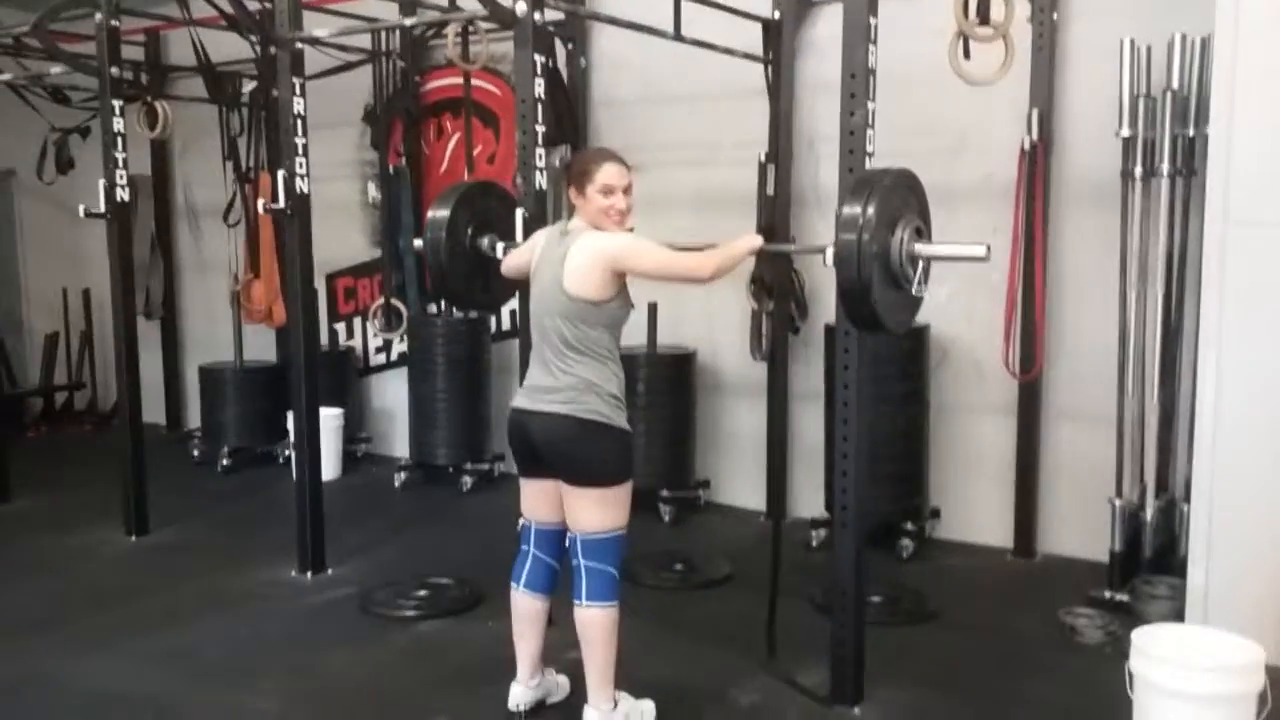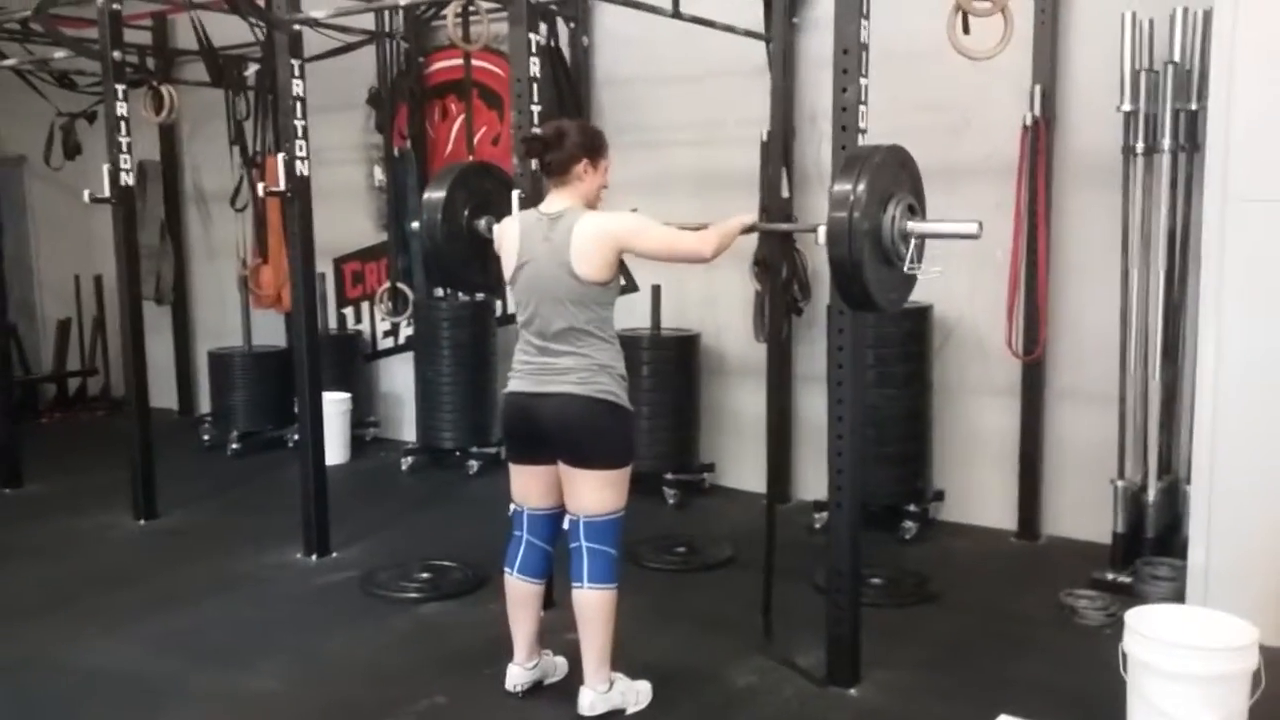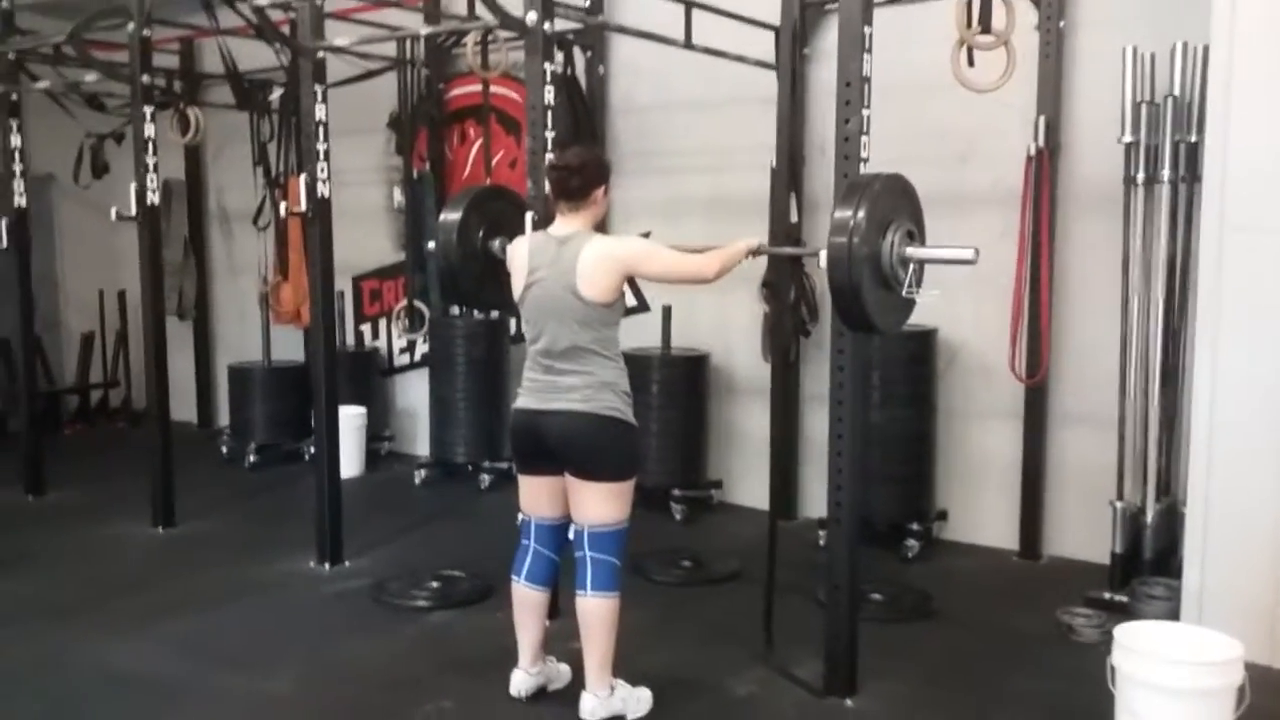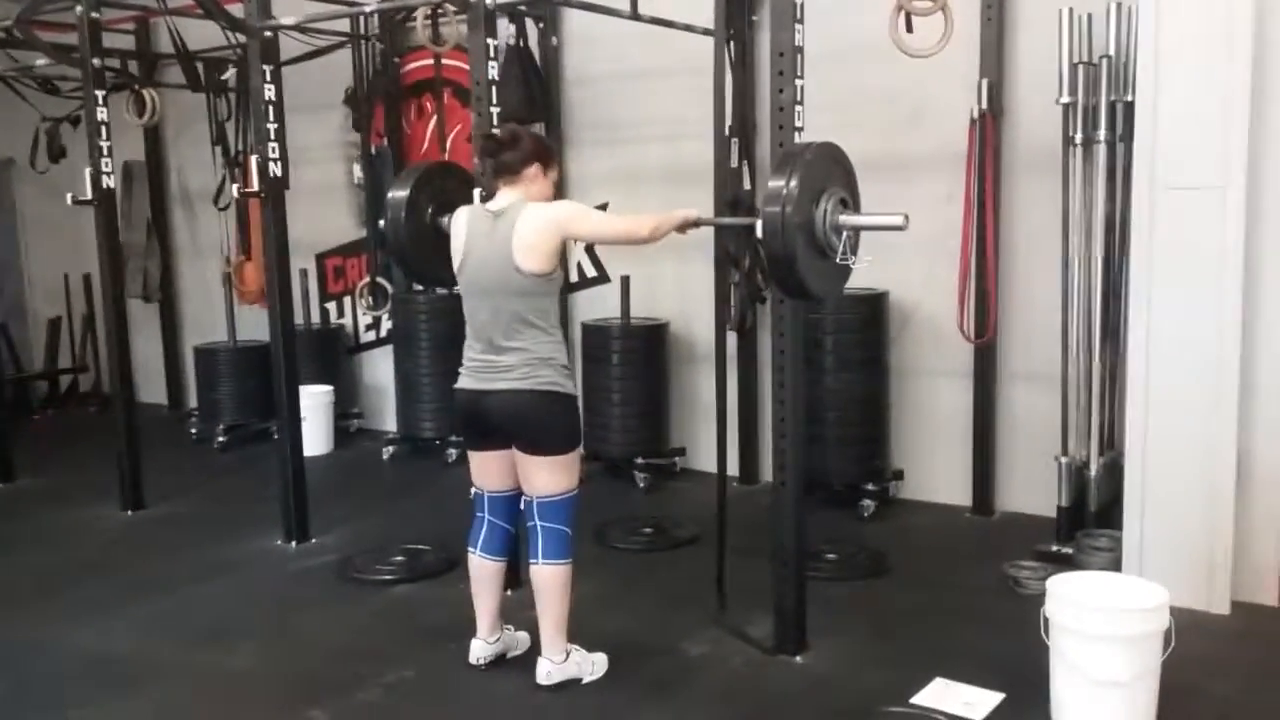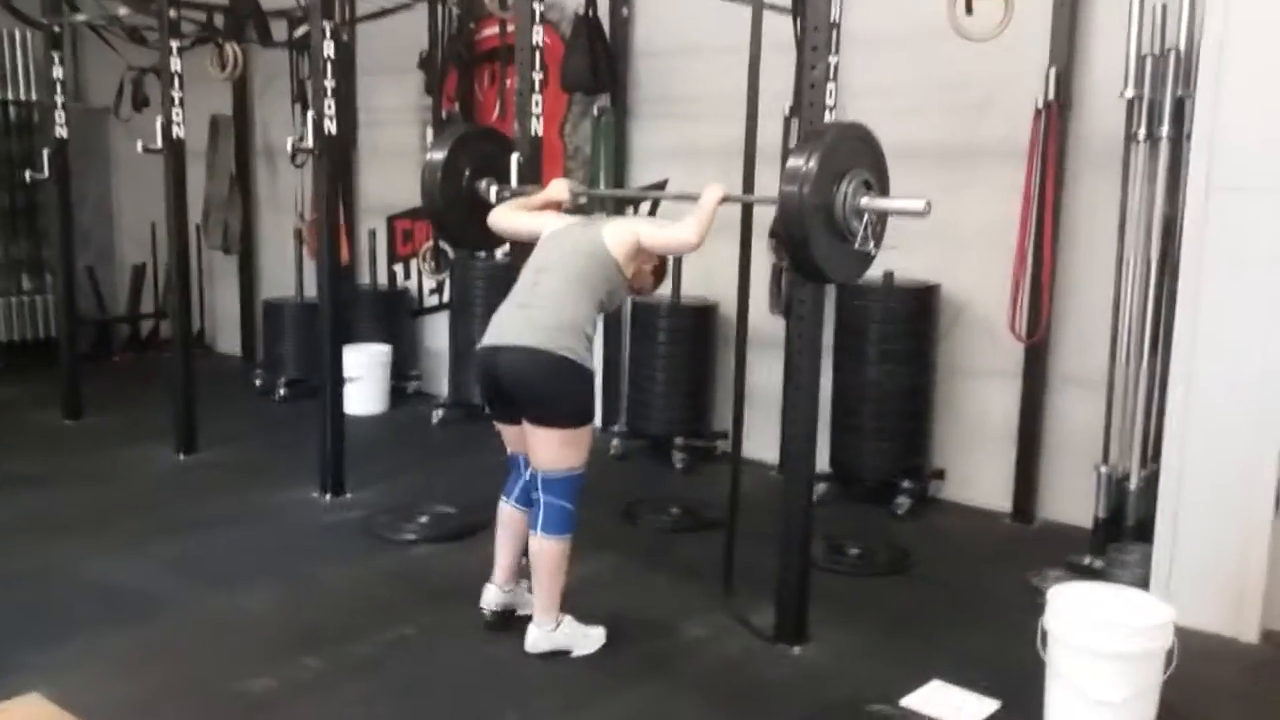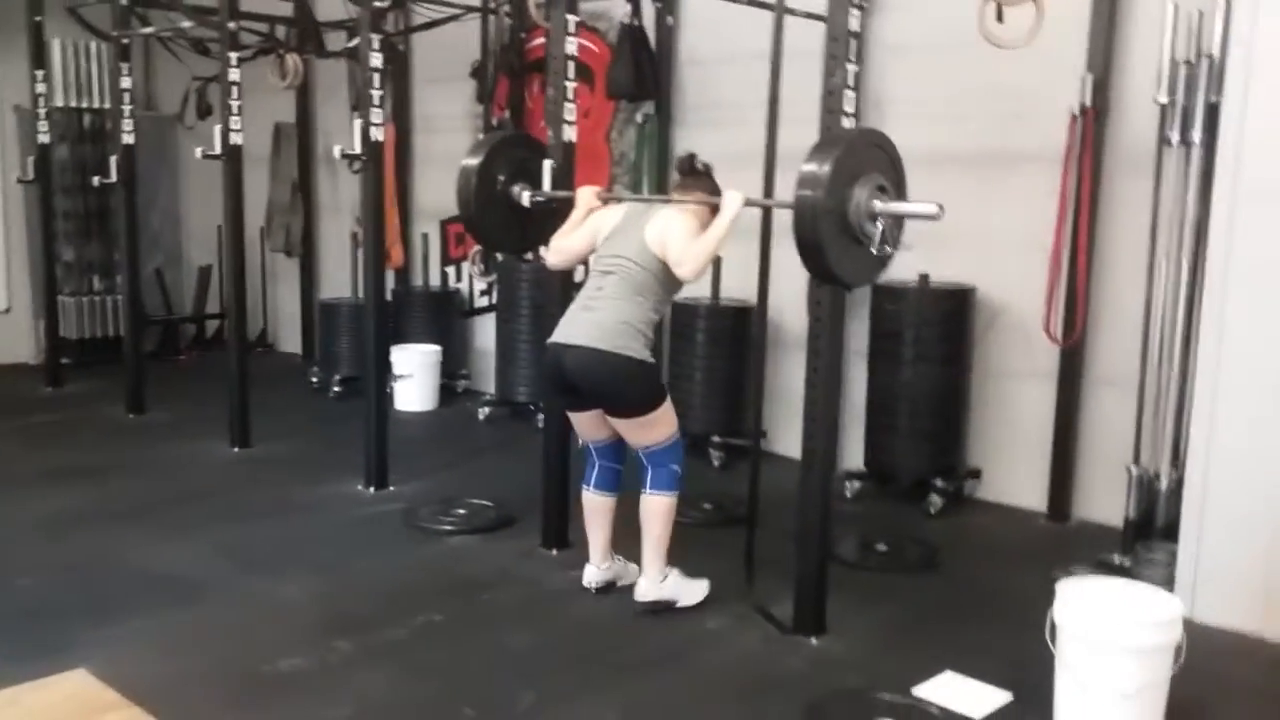
dt=0.7s
person 1, frame 1
left shoulder: (545, 242)
right shoulder: (608, 249)
left elbow: (508, 266)
right elbow: (701, 268)
right wrist: (746, 245)
left hip: (530, 416)
right hip: (586, 424)
left knee: (538, 549)
right knee: (596, 562)
person 1, frame 2
left shoulder: (511, 230)
right shoulder: (605, 229)
right elbow: (702, 247)
right wrist: (740, 222)
left hip: (524, 402)
right hip: (589, 407)
left knee: (530, 533)
right knee: (594, 545)
left ankle: (524, 663)
person 1, frame 3
left shoulder: (521, 251)
right shoulder: (612, 253)
right elbow: (704, 268)
right wrist: (744, 246)
left hip: (531, 417)
right hip: (594, 423)
left knee: (537, 543)
right knee: (598, 555)
left ankle: (528, 669)
person 1, frame 4
left shoulder: (462, 223)
right shoulder: (548, 219)
right elbow: (638, 229)
right wrist: (680, 218)
left hip: (475, 394)
right hip: (536, 396)
left knee: (491, 515)
right knee: (550, 523)
left ankle: (487, 638)
right ankle: (556, 657)
person 1, frame 5
left shoulder: (563, 223)
right shoulder: (635, 233)
left elbow: (497, 218)
right elbow: (687, 238)
left wrist: (547, 196)
right wrist: (709, 201)
left hip: (494, 350)
right hip: (550, 360)
left knee: (525, 474)
right knee: (556, 493)
left ankle: (500, 588)
right ankle: (547, 625)
person 1, frame 6
left shoulder: (612, 213)
right shoulder: (679, 221)
left elbow: (555, 257)
right elbow: (687, 267)
left wrist: (581, 209)
right wrist: (728, 215)
left hip: (563, 349)
right hip: (613, 356)
left knee: (603, 458)
right knee: (665, 462)
left ankle: (600, 566)
right ankle: (655, 580)
